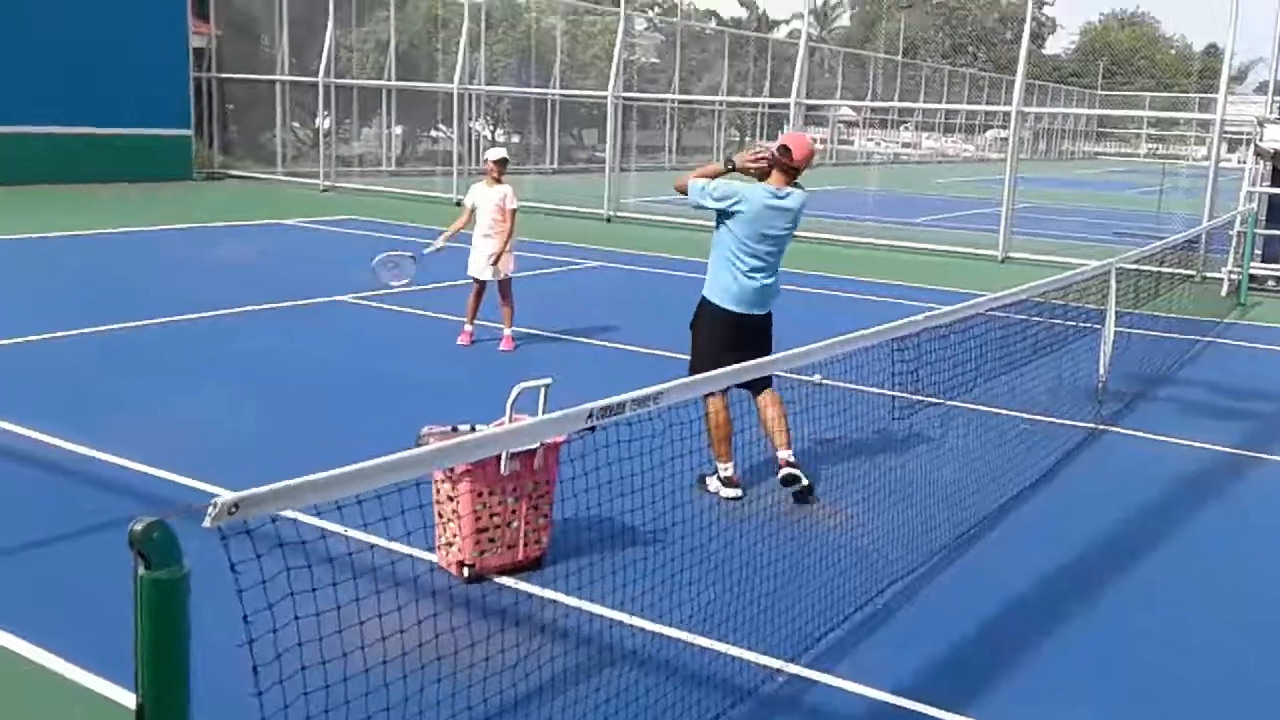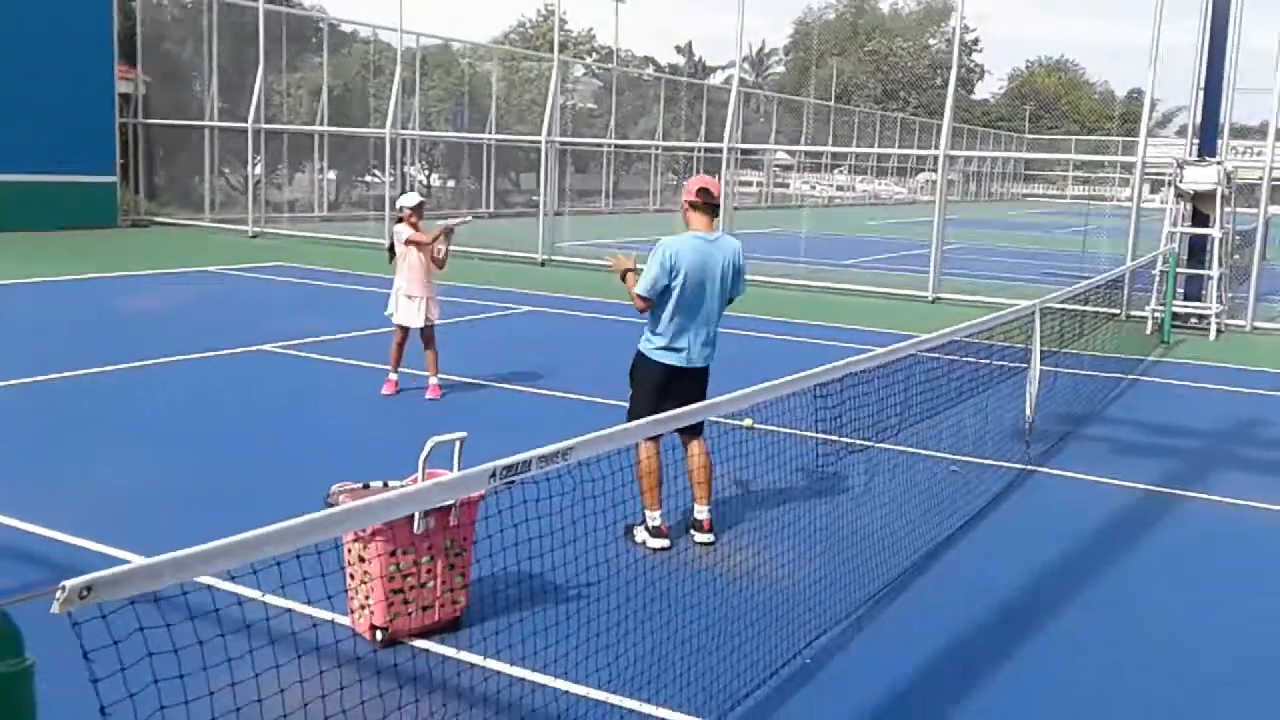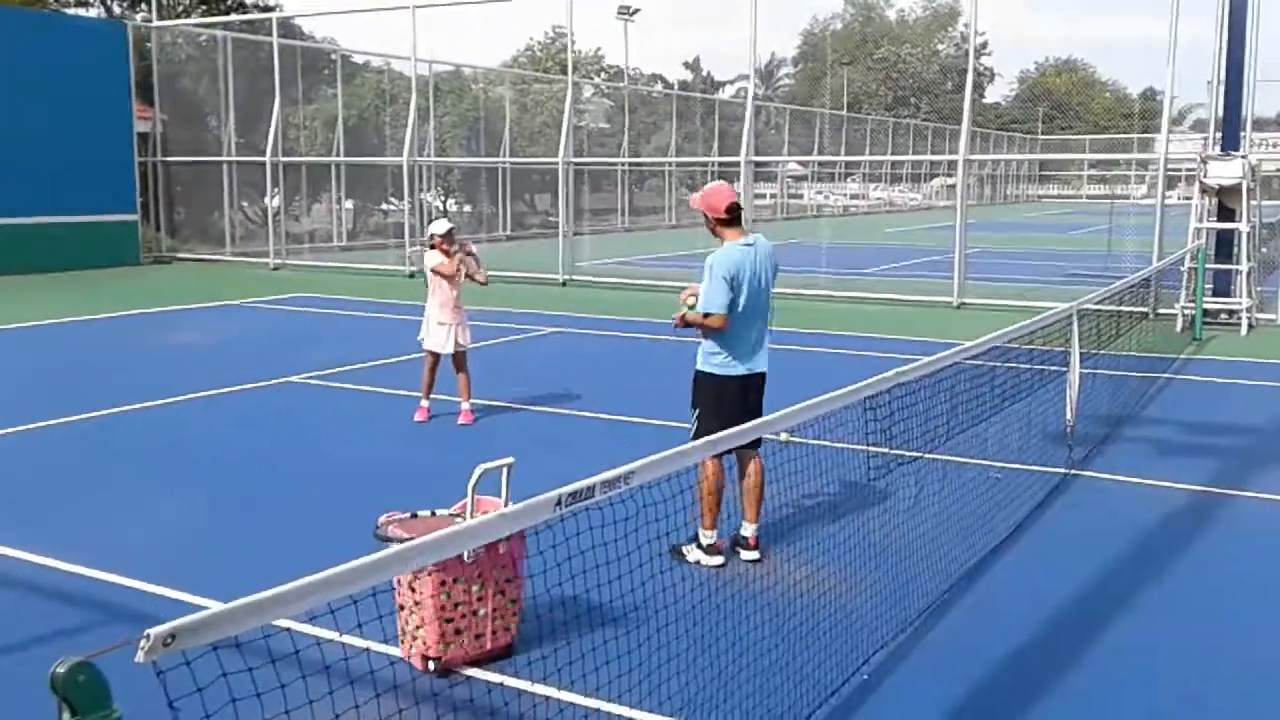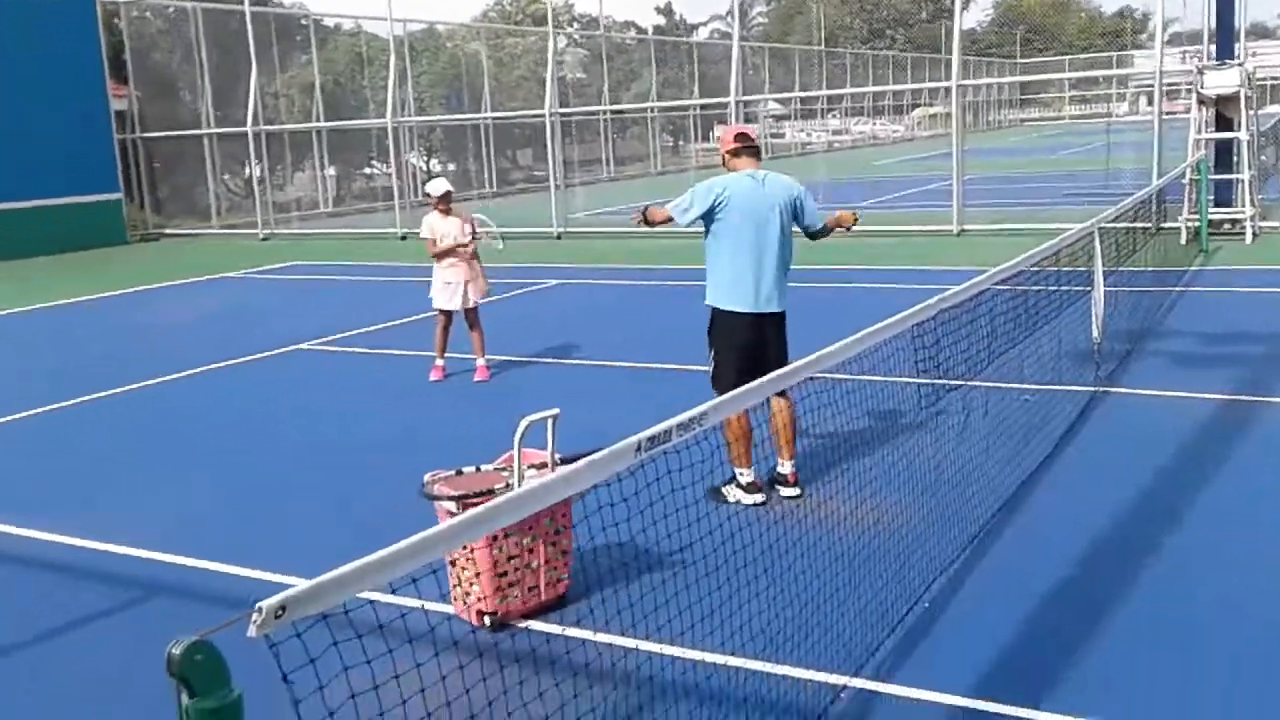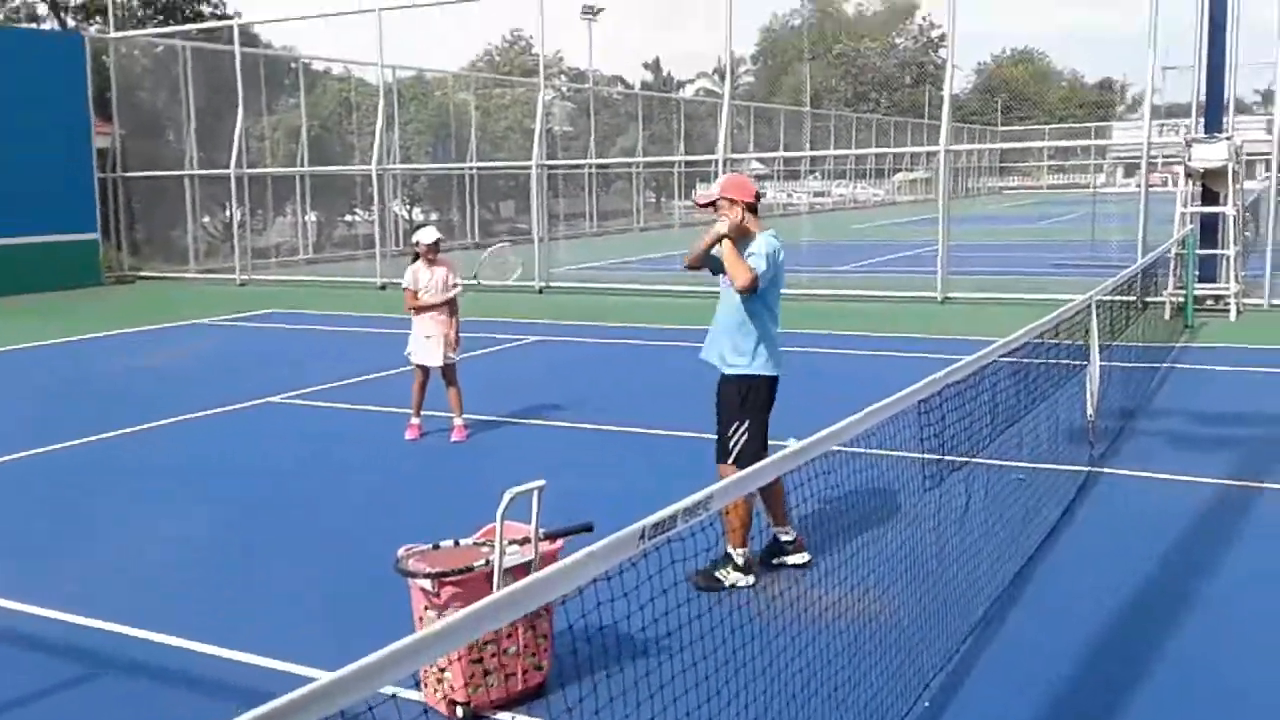
dt=0.7s
person 1, frame 1
left shoulder: (738, 194)
right shoulder: (797, 201)
left elbow: (681, 184)
left wrist: (732, 164)
right wrist: (762, 174)
left hip: (720, 305)
right hip: (759, 309)
left knee: (713, 390)
right knee: (761, 386)
left ankle: (725, 475)
right ankle: (786, 459)
person 1, frame 2
left shoulder: (669, 247)
right shoulder: (733, 249)
left elbow: (642, 303)
left wrist: (627, 272)
left hip: (658, 358)
right hip: (699, 360)
left knee: (646, 438)
right knee: (694, 437)
left ankle: (654, 525)
right ankle: (702, 519)
person 1, frame 3
left shoulder: (721, 260)
right shoulder: (766, 248)
left elbow: (716, 322)
left wrist: (688, 318)
right wrist: (705, 294)
left hip: (719, 372)
right hip: (754, 369)
left knee: (709, 455)
right knee: (749, 452)
left ankle: (707, 543)
right ankle: (749, 537)
person 1, frame 4
left shoulder: (718, 188)
right shoulder: (789, 188)
left elbow: (662, 216)
right elbow: (817, 229)
left wrist: (645, 213)
right wrist: (841, 221)
left hip: (731, 309)
right hip: (772, 308)
left knee: (732, 397)
right knee: (778, 391)
left ankle: (745, 482)
right ankle: (787, 473)
person 1, frame 5
left shoulder: (764, 247)
right shoulder: (741, 243)
left elbow: (742, 282)
right elbow: (691, 262)
left wrist: (725, 241)
right wrist: (713, 238)
left hip: (749, 374)
right hip: (740, 370)
left knee: (732, 466)
right knee: (755, 462)
left ankle: (736, 561)
right ankle: (787, 541)
person 2, frame 1
left shoulder: (506, 191)
right shoulder: (476, 189)
left elbow: (509, 225)
right elbow: (465, 218)
left wrist: (501, 249)
right wrist: (446, 235)
left hip: (499, 248)
right hip: (478, 247)
left knee: (505, 291)
right knee: (477, 289)
left ankle: (508, 334)
right ankle: (468, 329)
person 2, frame 2
left shoulder: (426, 234)
right shoulder: (399, 230)
left elbow: (439, 265)
right elbow: (426, 241)
left wrist: (446, 242)
right wrist: (442, 230)
left hip: (426, 292)
right hip: (405, 292)
left knee: (428, 339)
right knee: (399, 337)
left ankle: (433, 382)
right ankle: (392, 378)
person 2, frame 3
left shoulder: (462, 260)
right shoulder: (430, 256)
left elbow: (483, 280)
right elbow: (450, 272)
left wrist: (474, 255)
right wrist: (460, 254)
left hip: (457, 318)
right hip: (436, 318)
left knee: (460, 363)
right knee: (431, 363)
left ankle: (466, 407)
right ankle: (424, 405)
person 2, frame 4
left shoulder: (462, 217)
right shoulder: (429, 220)
left elbow: (472, 248)
right elbow: (432, 251)
left wrist: (481, 274)
right wrist: (455, 244)
left hip: (467, 276)
right hip: (444, 278)
left knee: (473, 320)
right knee: (443, 322)
left ankle: (481, 363)
right ankle: (439, 363)
person 2, frame 5
left shoulder: (446, 268)
right shoulder: (413, 271)
left elbow: (453, 302)
right elbow: (410, 304)
left wrist: (454, 329)
right wrist: (438, 300)
left hip: (444, 331)
right hip: (422, 332)
left knee: (450, 378)
right knee: (420, 378)
left ankle: (458, 423)
right ankle: (414, 422)
